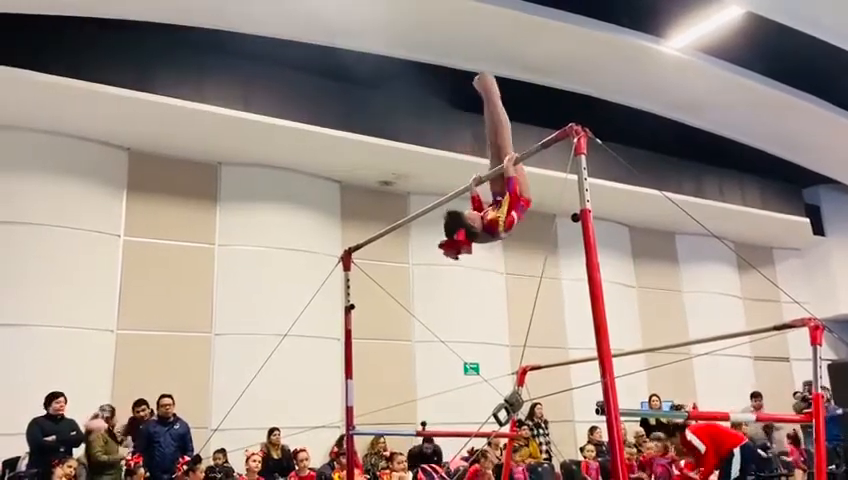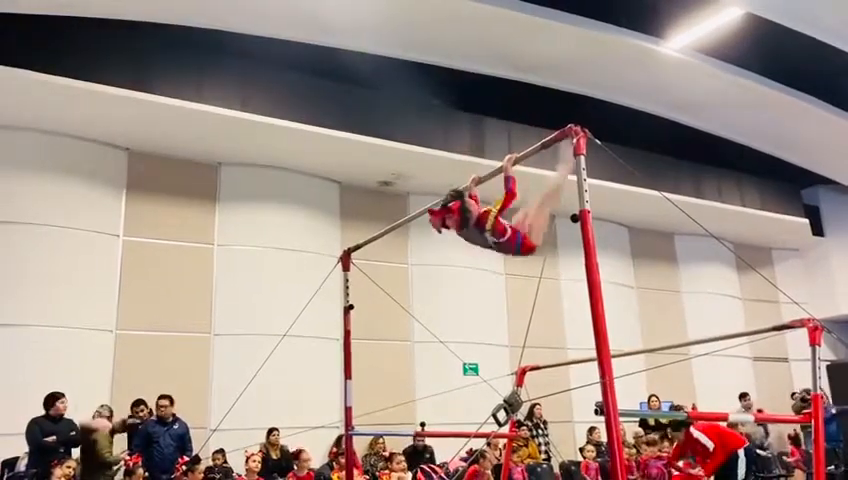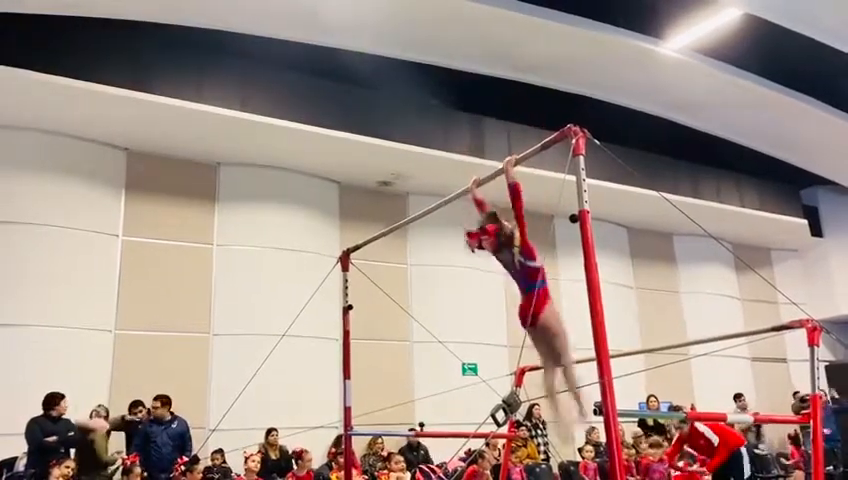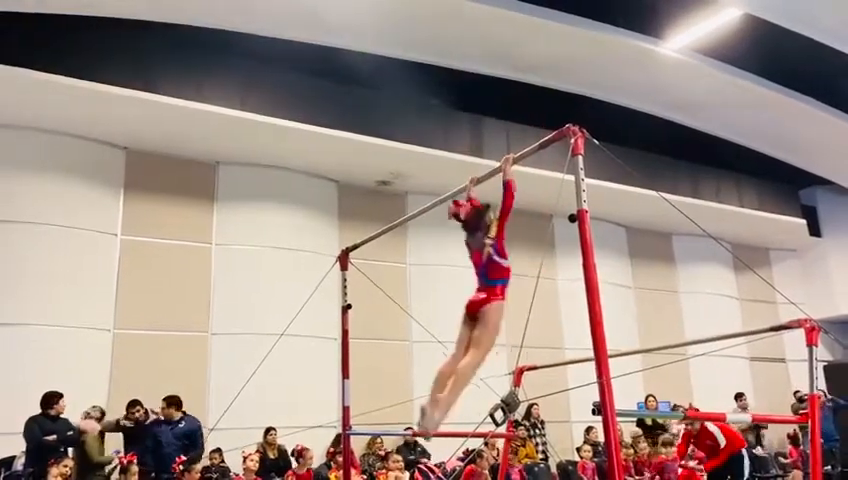
dt=0.3s
person 1, frame 1
left shoulder: (477, 232)
right shoulder: (495, 225)
right elbow: (512, 196)
left wrist: (473, 190)
right wrist: (509, 170)
left hip: (501, 198)
right hip: (520, 199)
left knee: (496, 145)
right knee: (503, 149)
person 1, frame 2
left shoulder: (463, 229)
right shoulder: (487, 218)
right elbow: (511, 195)
left wrist: (470, 189)
right wrist: (507, 170)
left hip: (517, 243)
right hip: (526, 243)
right knee: (545, 202)
person 1, frame 3
left shoulder: (502, 251)
right shoulder: (517, 246)
left elbow: (489, 219)
right elbow: (518, 211)
left wrist: (475, 194)
right wrist: (510, 176)
left hip: (527, 310)
right hip: (541, 306)
left knee: (549, 363)
right knee: (565, 359)
left ankle: (558, 411)
right ankle: (579, 405)
person 1, frame 4
left shoulder: (472, 240)
right shoulder: (493, 236)
left elbow: (471, 214)
right elbow: (507, 204)
left wrist: (468, 195)
right wrist: (506, 176)
left hip: (476, 300)
right hip: (492, 302)
left knee: (456, 357)
right knee: (473, 357)
left ankle: (432, 404)
right ankle: (440, 407)
